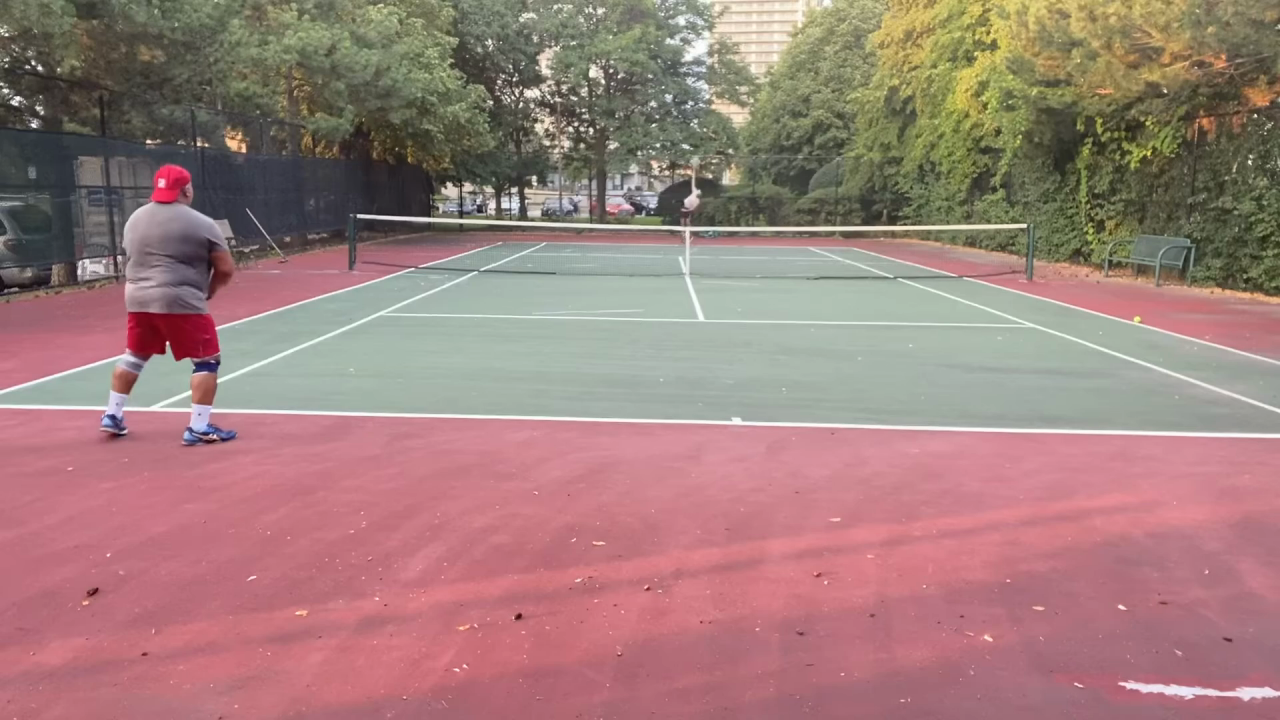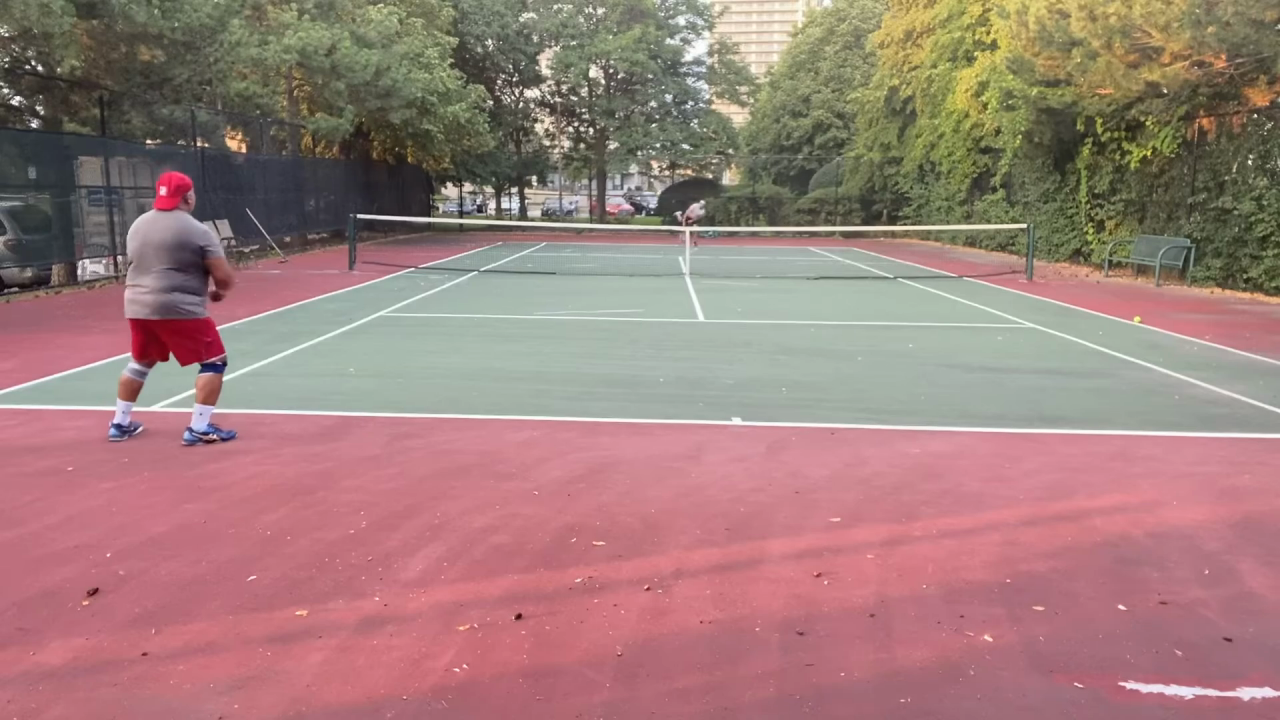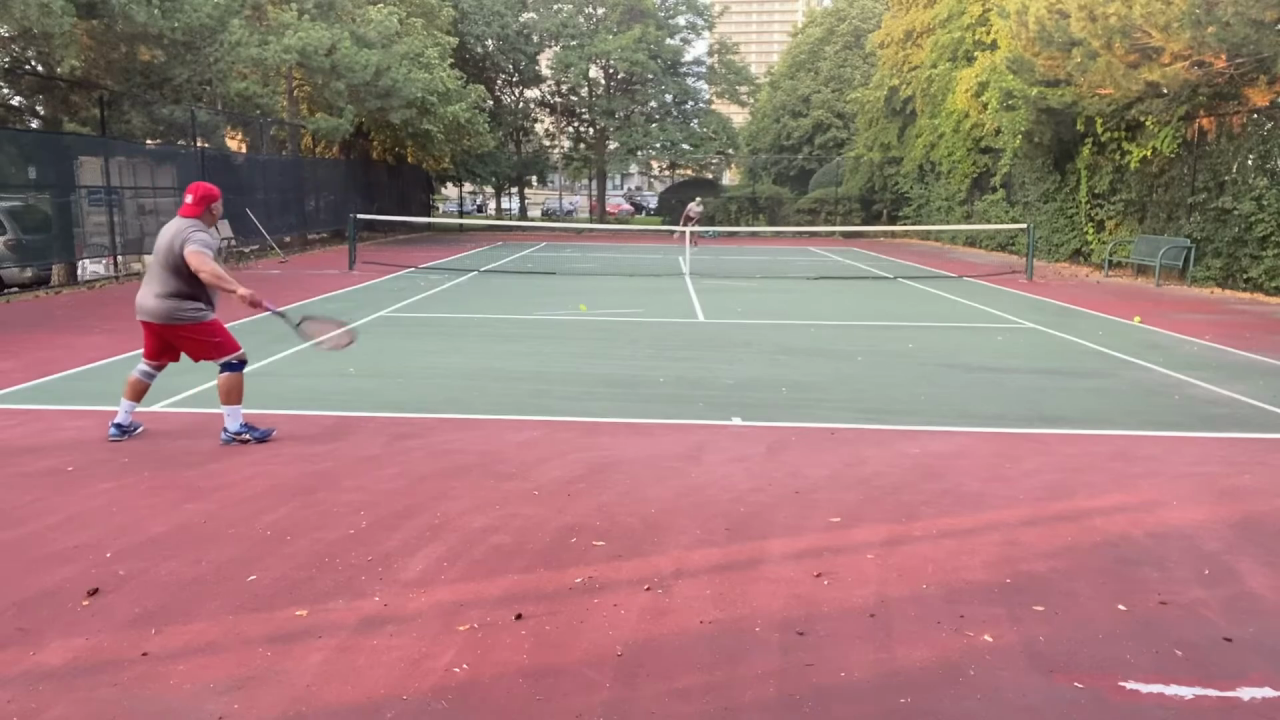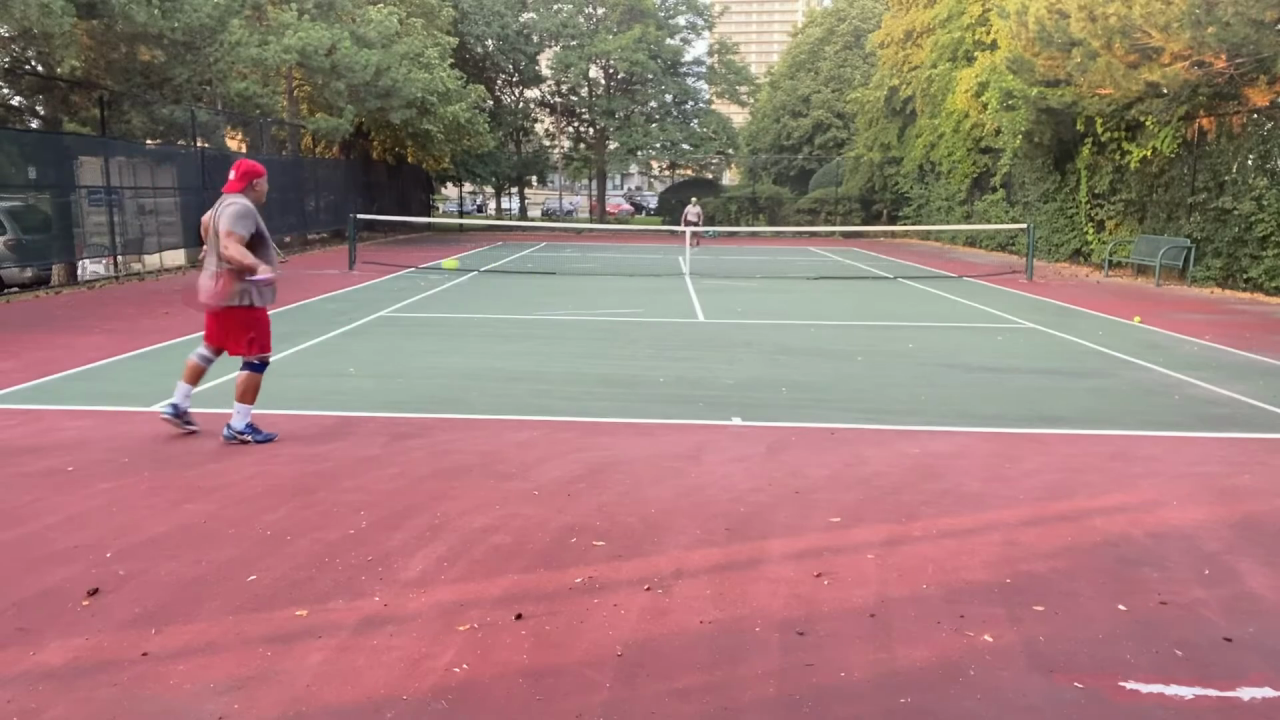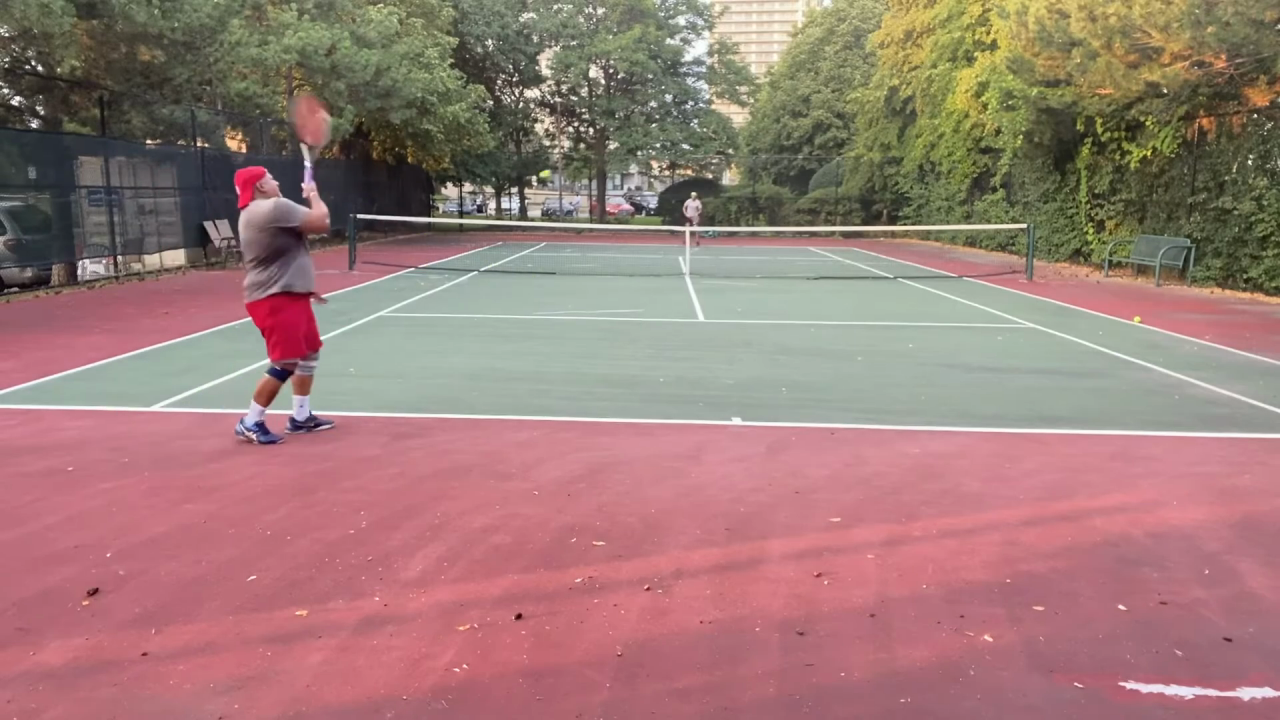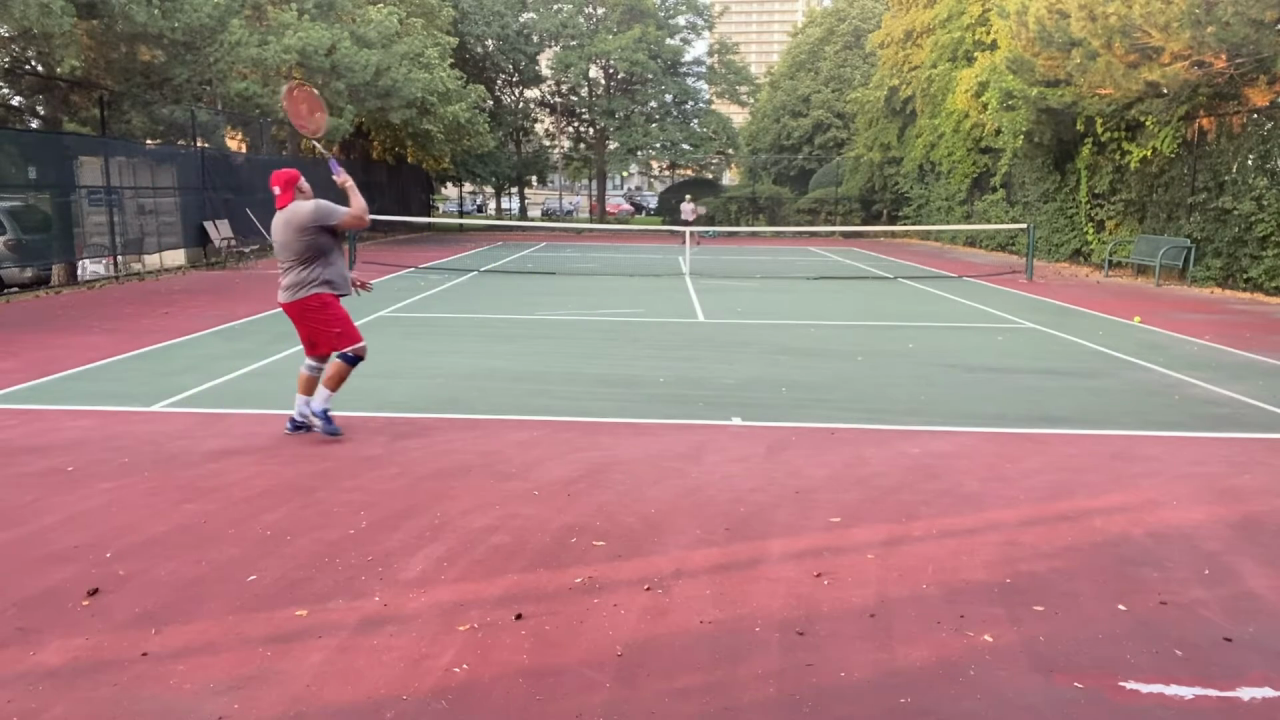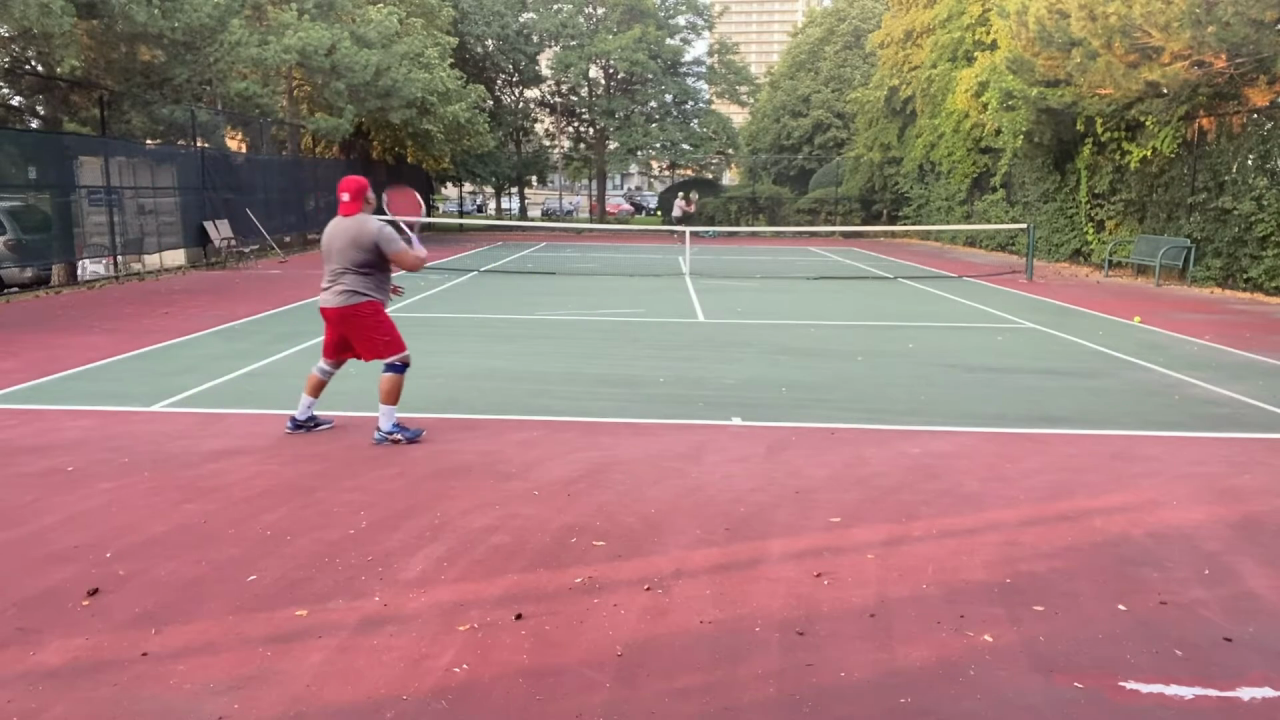
dt=0.3s
person 1, frame 1
left shoulder: (135, 218)
right shoulder: (202, 224)
left elbow: (135, 260)
right elbow: (226, 269)
right wrist: (209, 290)
left hip: (139, 300)
right hip: (181, 303)
left knee: (134, 355)
right knee: (207, 361)
left ankle: (112, 415)
right ankle: (199, 428)
person 1, frame 2
left shoulder: (139, 225)
right shoulder: (198, 232)
right elbow: (225, 276)
right wrist: (219, 292)
left hip: (138, 306)
right hip: (178, 310)
left knee: (140, 363)
right knee: (213, 362)
left ankle: (120, 423)
right ankle: (198, 427)
person 1, frame 3
left shoulder: (175, 225)
right shoulder: (198, 236)
right elbow: (204, 267)
right wrist: (239, 290)
left hip: (150, 309)
right hip: (183, 313)
left knee: (151, 363)
right knee: (233, 361)
left ankle: (120, 422)
right ankle: (234, 428)
person 1, frame 4
left shoulder: (227, 203)
right shoulder: (241, 208)
left elbow: (207, 224)
right elbow: (231, 249)
left wrist: (212, 248)
right wrist: (258, 267)
left hip: (221, 294)
right hip: (241, 297)
left knee: (210, 349)
right knee: (257, 360)
left ankle: (177, 405)
right ankle: (239, 427)
person 1, frame 5
left shoulder: (253, 214)
right shoulder: (274, 208)
right elbow: (322, 222)
left wrist: (307, 288)
right wrist: (313, 195)
left hip: (288, 294)
right hip: (275, 298)
left knee: (309, 352)
right knee: (285, 362)
left ankle: (301, 417)
right ankle: (251, 422)
person 1, frame 6
left shoulder: (282, 218)
right shoulder: (313, 209)
right elbow: (360, 219)
left wrist: (345, 277)
right wrist: (350, 188)
left hip: (296, 296)
right hip: (312, 297)
left knee: (318, 356)
right knee: (354, 350)
left ankle: (299, 417)
right ankle: (316, 408)
person 1, frame 7
left shoulder: (333, 227)
right shoulder: (376, 229)
right elbow: (412, 263)
left wrist: (380, 283)
right wrist: (421, 253)
left hip: (332, 303)
right hip: (357, 306)
left knee: (331, 360)
right knee: (398, 360)
left ankle: (300, 417)
right ankle: (387, 427)
